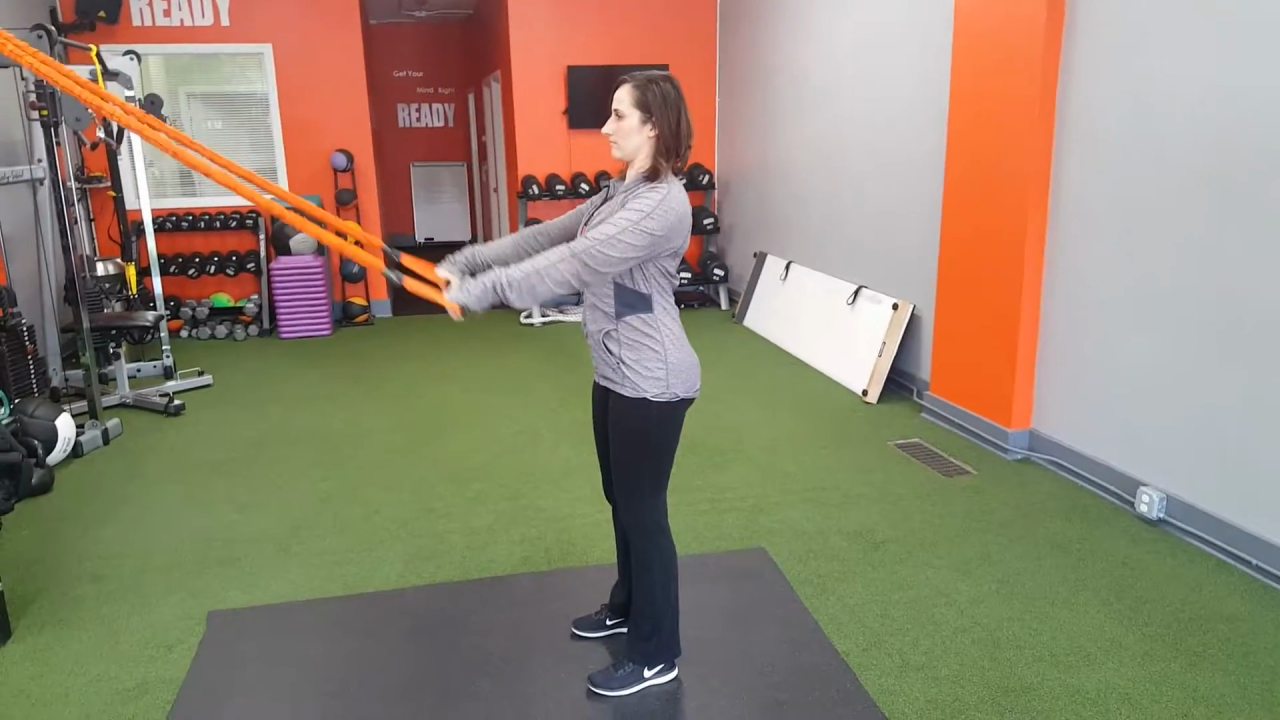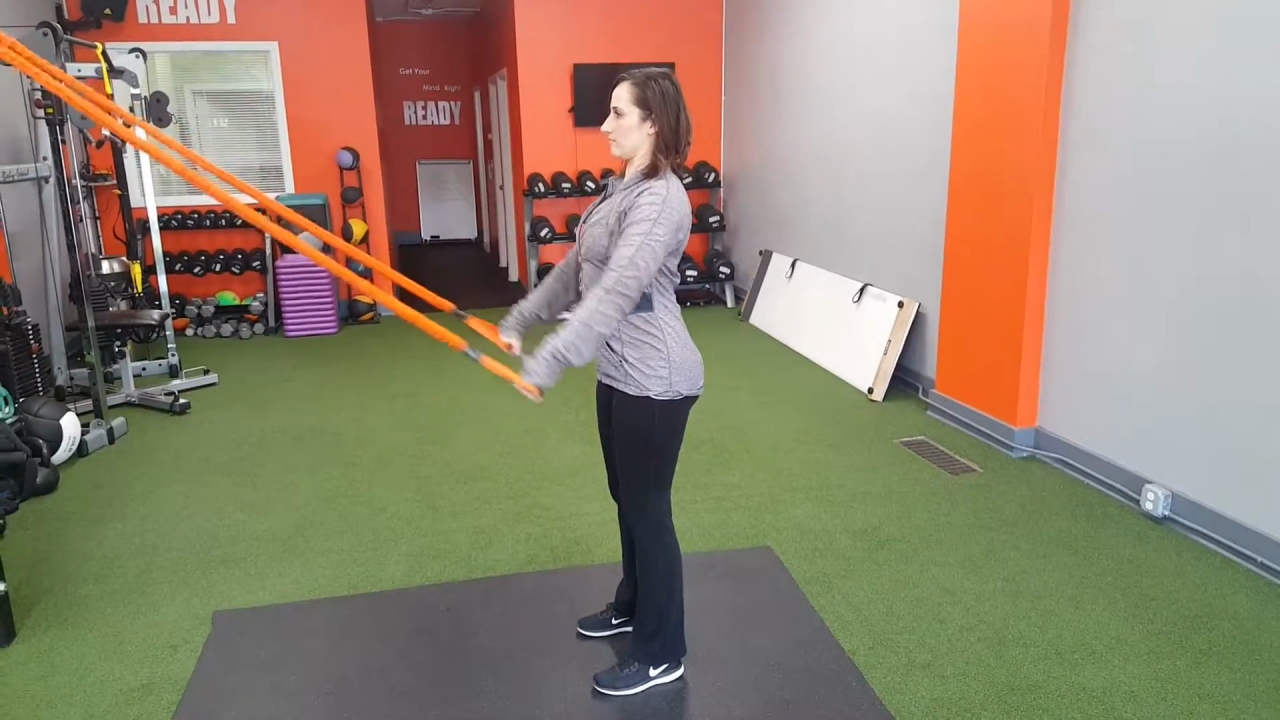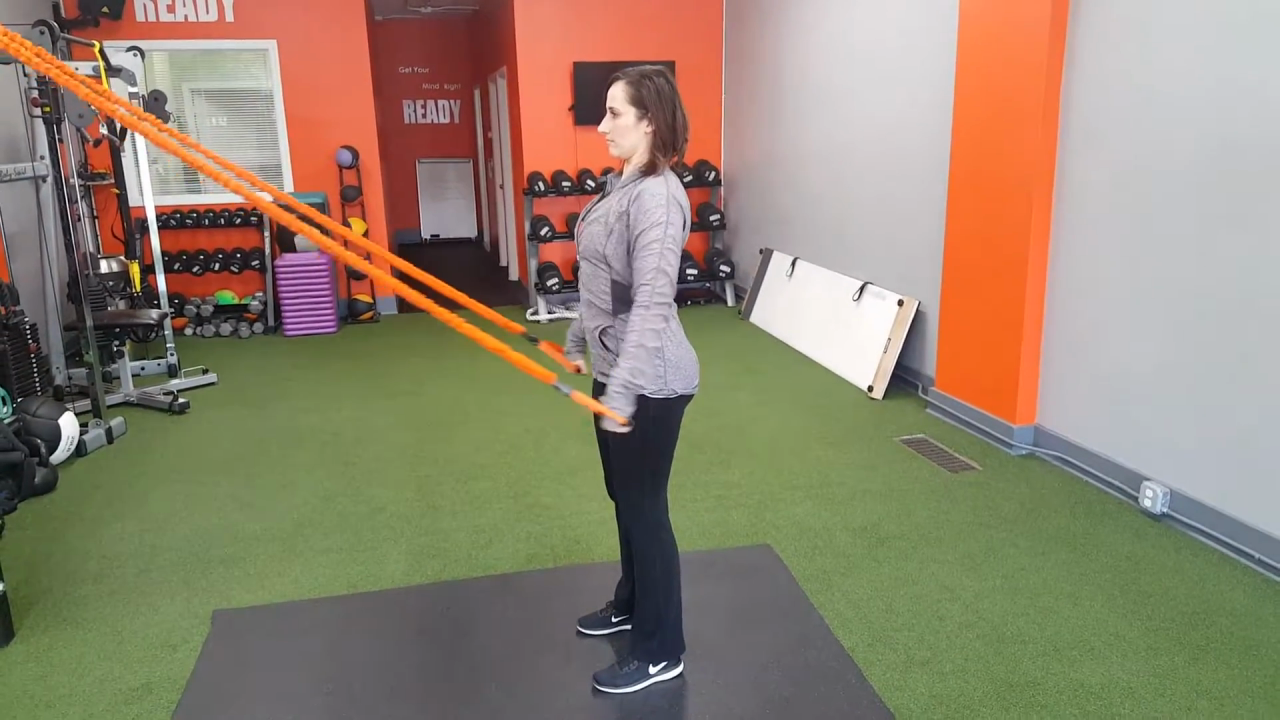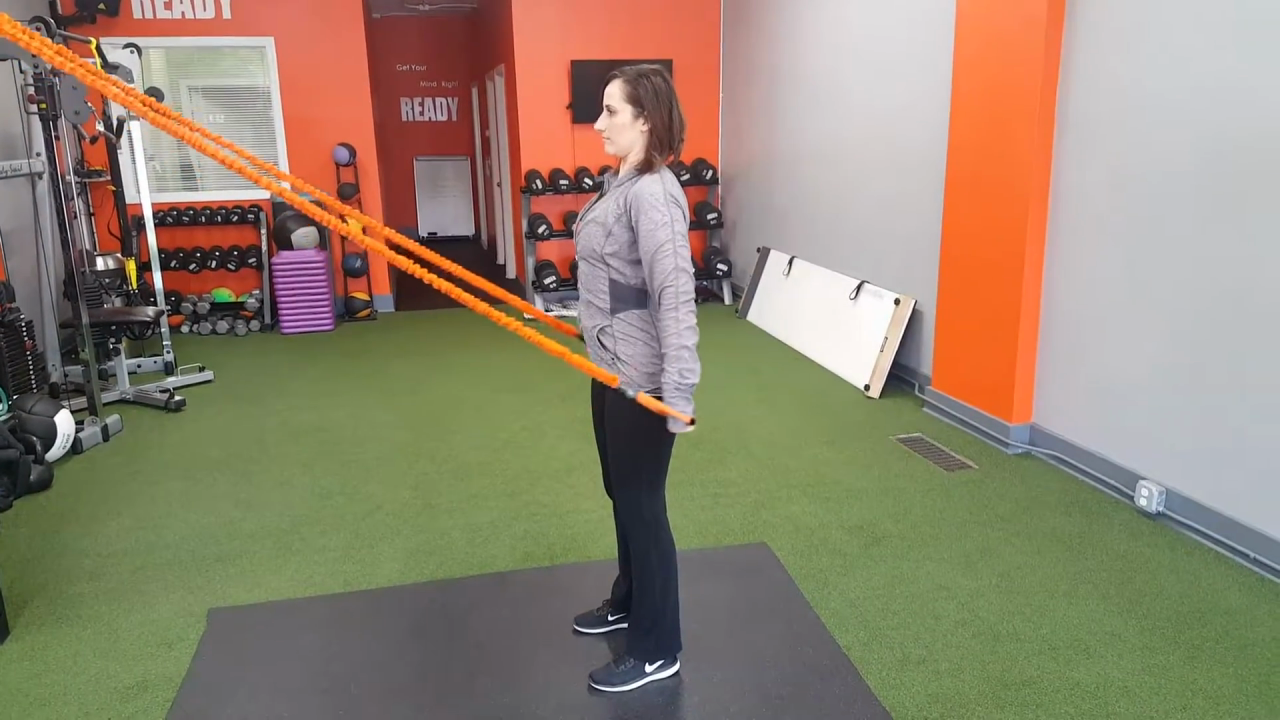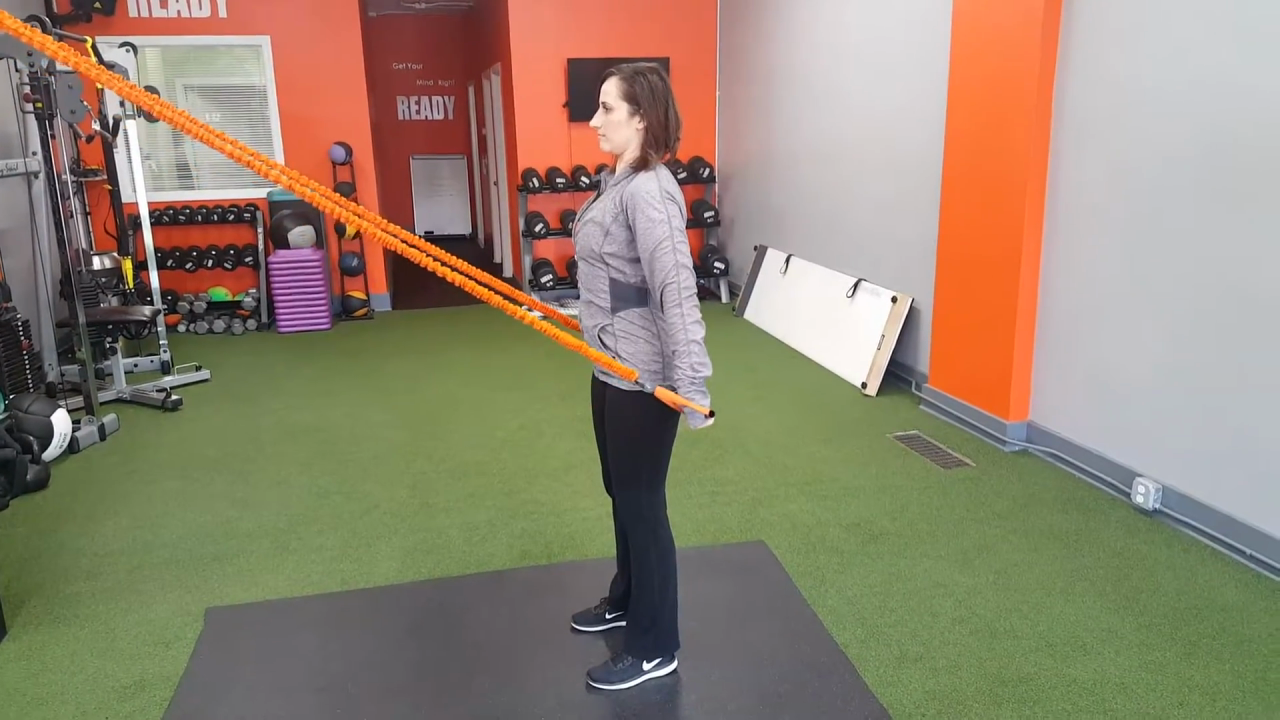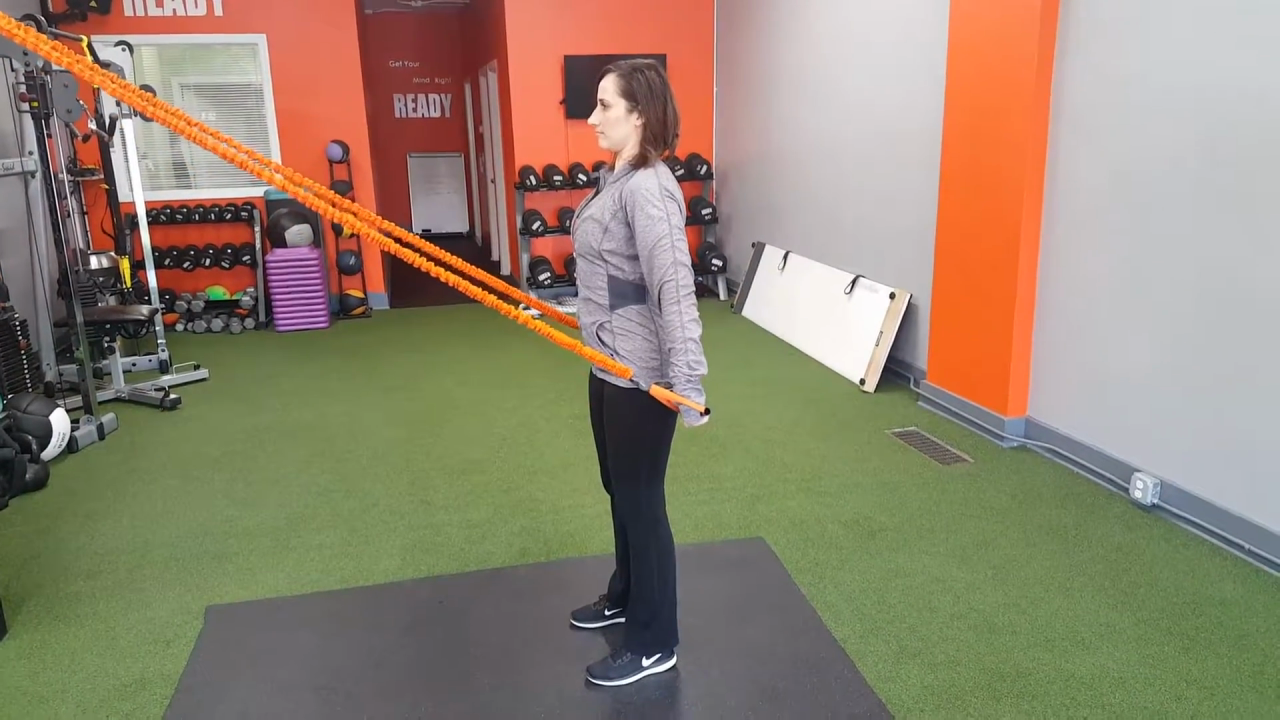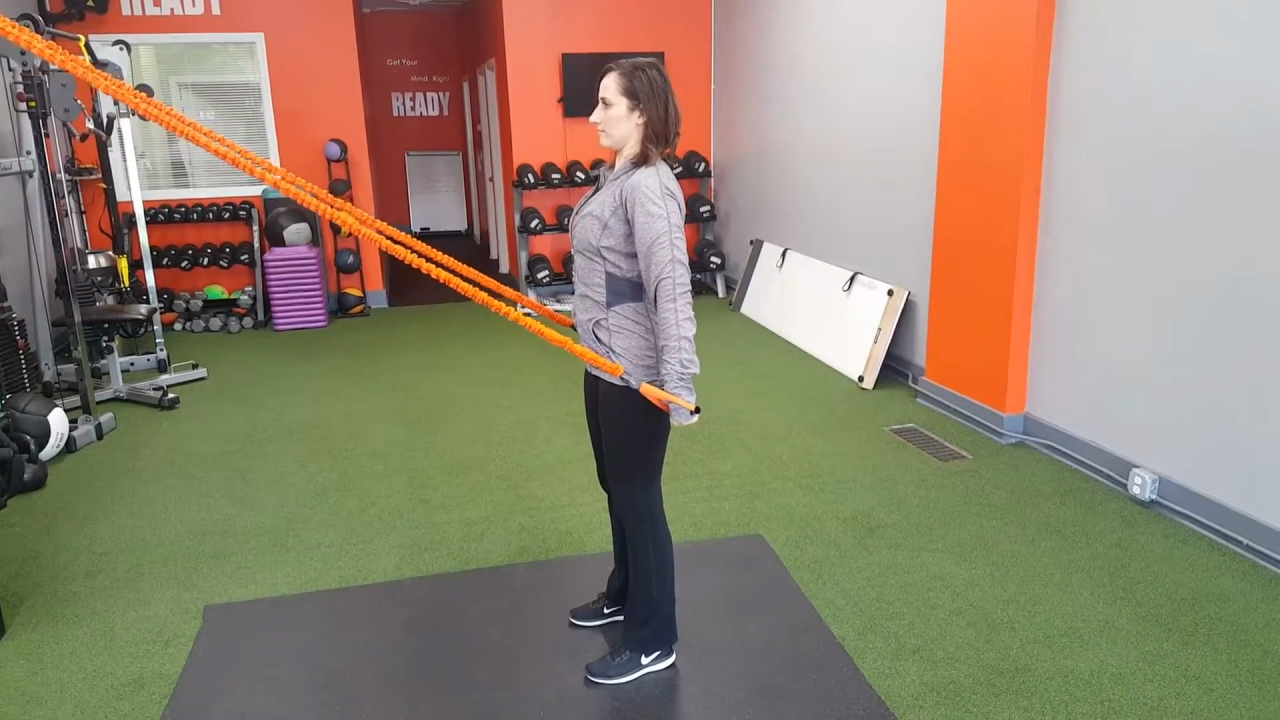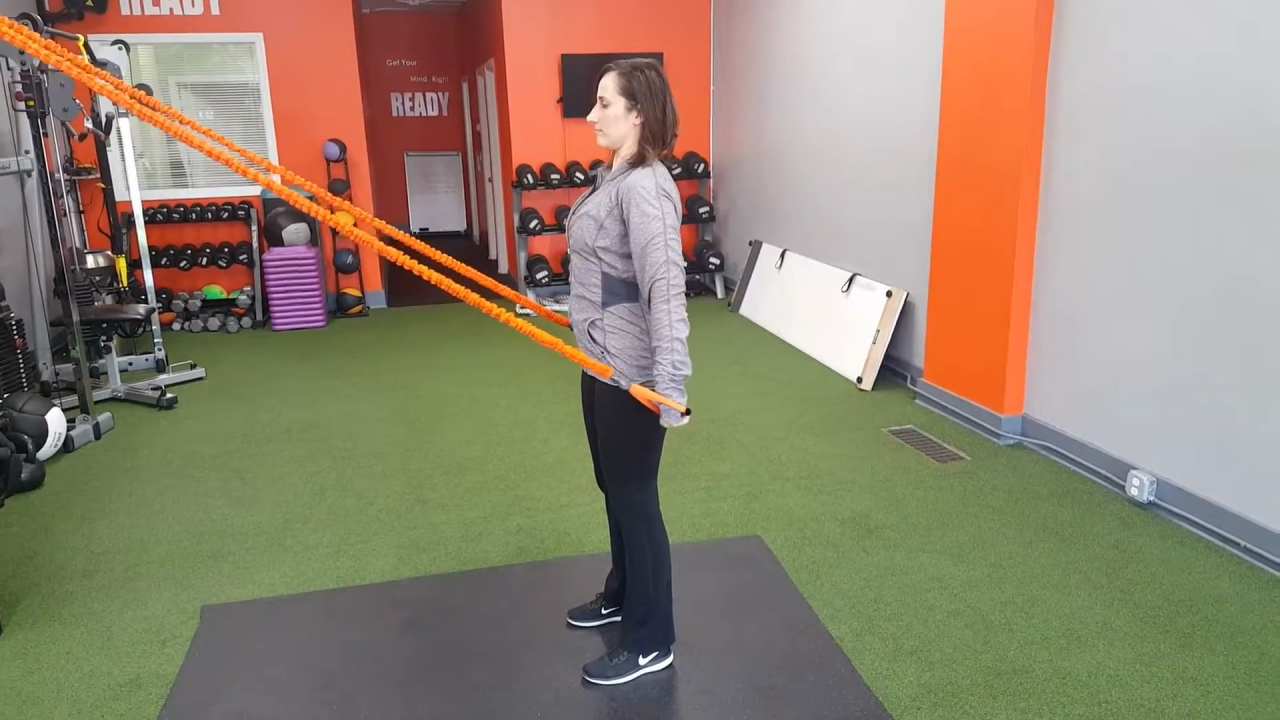
dt=0.3s
person 1, frame 1
left shoulder: (662, 204)
right shoulder: (621, 193)
left elbow: (578, 261)
right elbow: (550, 235)
left wrist: (481, 291)
right wrist: (466, 261)
left hip: (651, 382)
right hip: (616, 375)
left knee: (642, 510)
right knee: (621, 500)
left ankle: (656, 655)
right ankle: (628, 605)
person 1, frame 2
left shoulder: (660, 199)
right shoulder: (624, 189)
left elbow: (617, 291)
right elbow: (577, 267)
left wrist: (549, 359)
right wrist: (521, 319)
left hip: (654, 382)
right hip: (621, 374)
left knee: (648, 508)
right knee: (627, 499)
left ankle: (662, 655)
right ankle: (634, 604)
person 1, frame 3
left shoulder: (657, 196)
right shoulder: (623, 186)
left elbow: (654, 301)
left wrist: (623, 390)
right wrist: (578, 339)
left hip: (648, 382)
right hip: (618, 368)
left knee: (644, 506)
right knee: (625, 497)
left ankle: (660, 651)
right ankle: (632, 602)
person 1, frame 4
left shoulder: (651, 194)
right shoulder: (621, 184)
left elbow: (676, 293)
left wrist: (679, 389)
left hip: (642, 380)
right hip: (613, 370)
left knee: (641, 504)
right knee: (621, 494)
left ankle: (657, 651)
right ankle: (629, 599)
person 1, frame 5
left shoulder: (648, 191)
right shoulder: (618, 181)
left elbow: (677, 289)
left wrist: (691, 384)
left hip: (644, 378)
right hip: (614, 367)
left knee: (641, 502)
right knee: (620, 492)
left ankle: (654, 647)
right ankle: (627, 598)
person 1, frame 6
left shoulder: (647, 188)
right shoulder: (616, 178)
left elbow: (675, 287)
left wrist: (687, 382)
right wrist: (590, 324)
left hip: (641, 376)
right hip: (611, 366)
left knee: (640, 500)
right knee: (619, 490)
left ankle: (654, 644)
right ankle: (626, 595)
person 1, frame 7
left shoulder: (647, 187)
right shoulder: (616, 176)
left elbow: (672, 286)
left wrist: (678, 382)
right wrist: (587, 323)
left hip: (636, 373)
right hip: (606, 362)
left knee: (638, 498)
right knee: (616, 488)
left ankle: (653, 642)
right ankle: (625, 592)
person 1, frame 8
left shoulder: (644, 188)
right shoulder: (614, 175)
left elbow: (666, 288)
left wrist: (669, 384)
left hip: (633, 373)
right hip: (603, 364)
left knee: (634, 498)
right knee: (614, 488)
left ankle: (651, 643)
right ankle: (622, 593)
